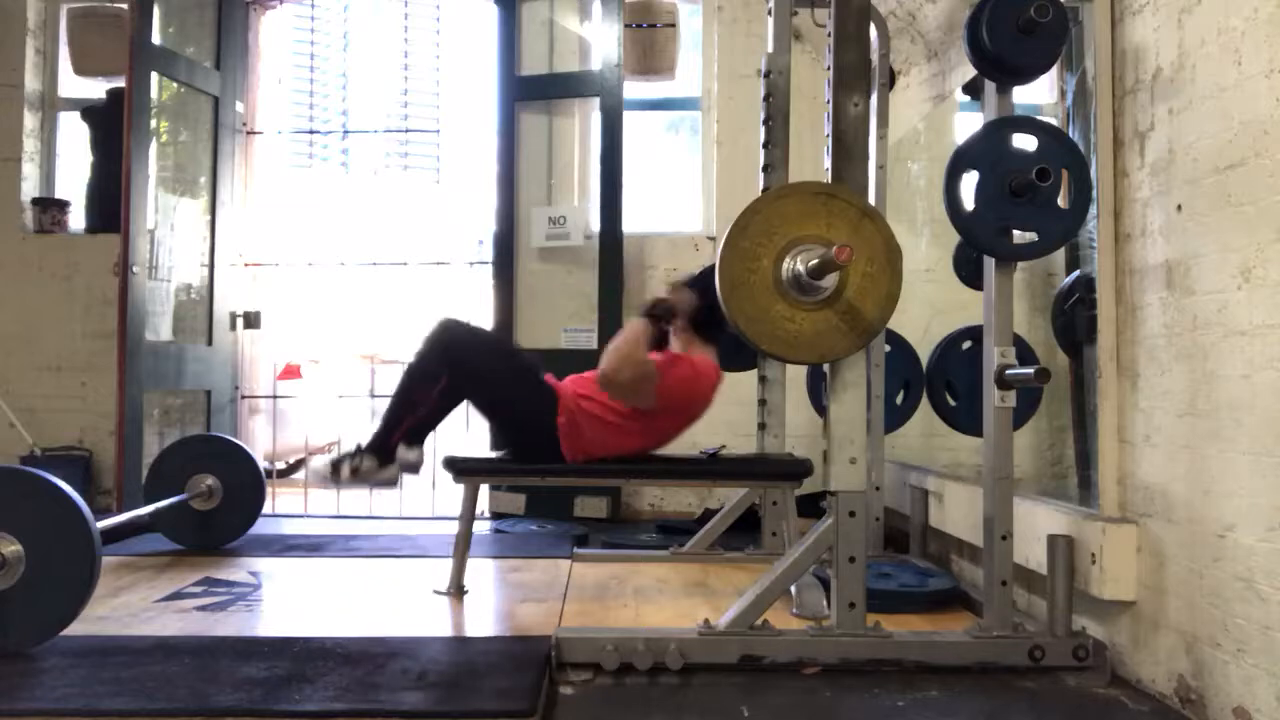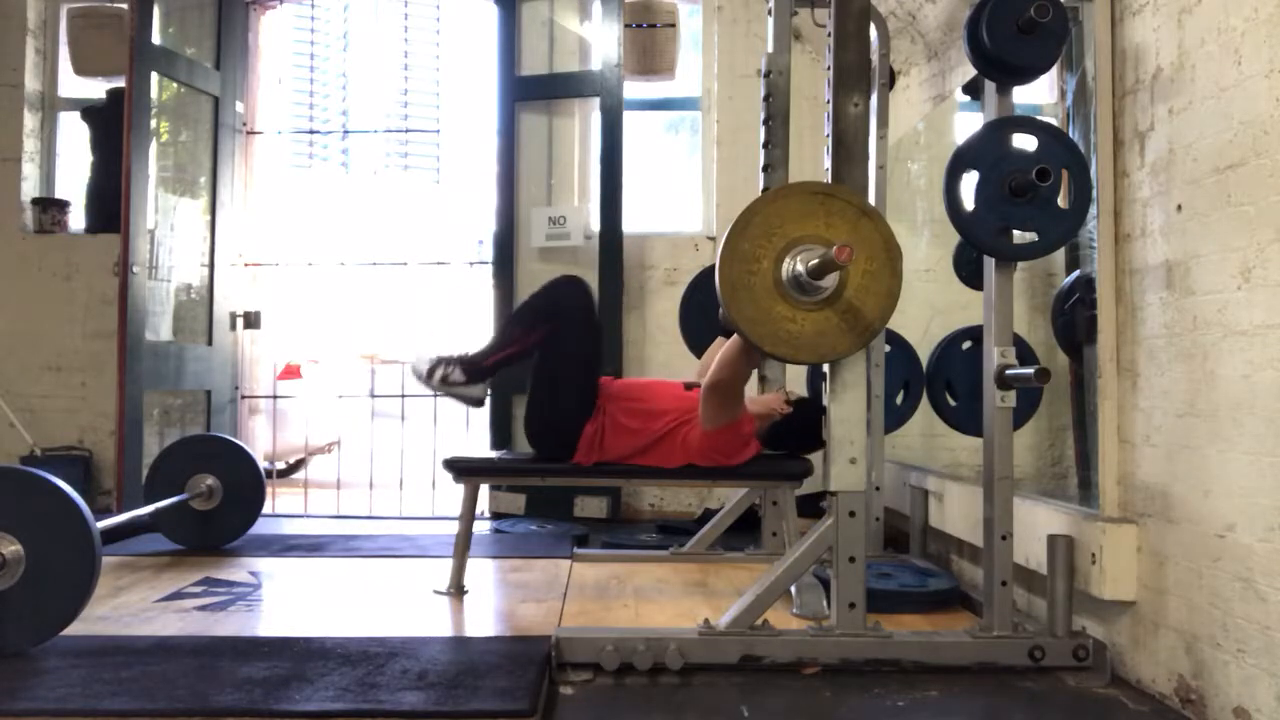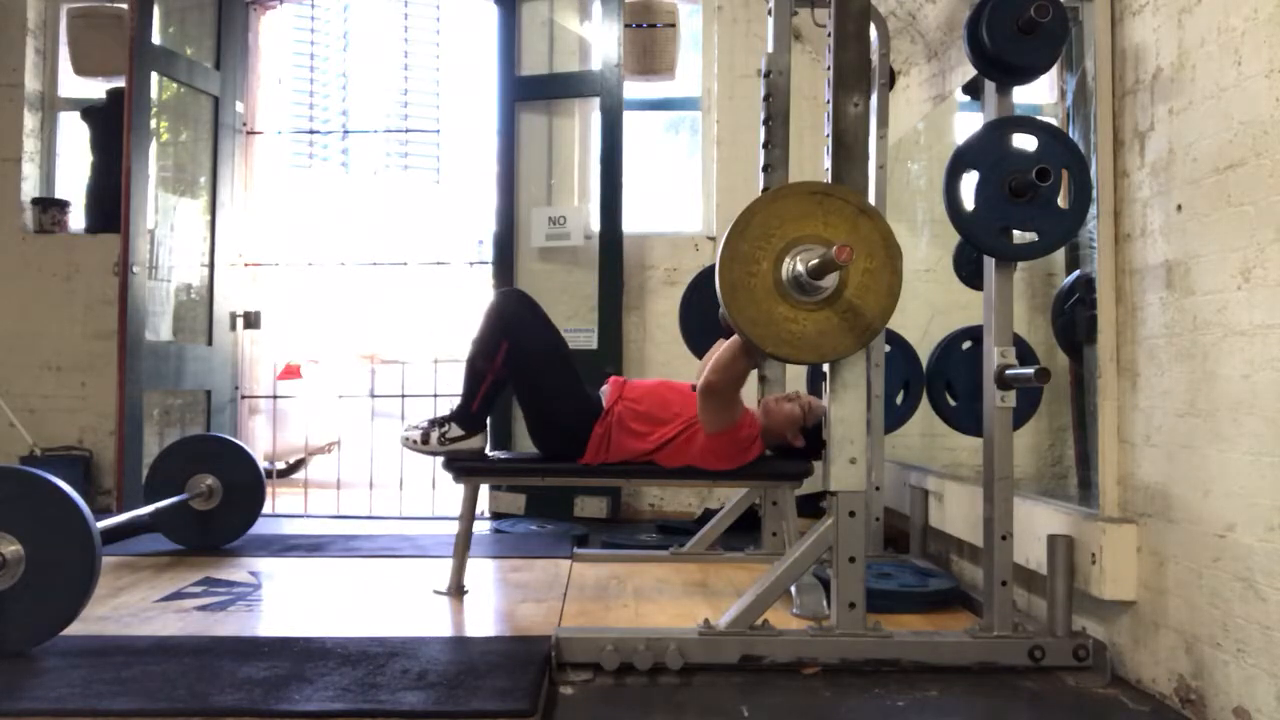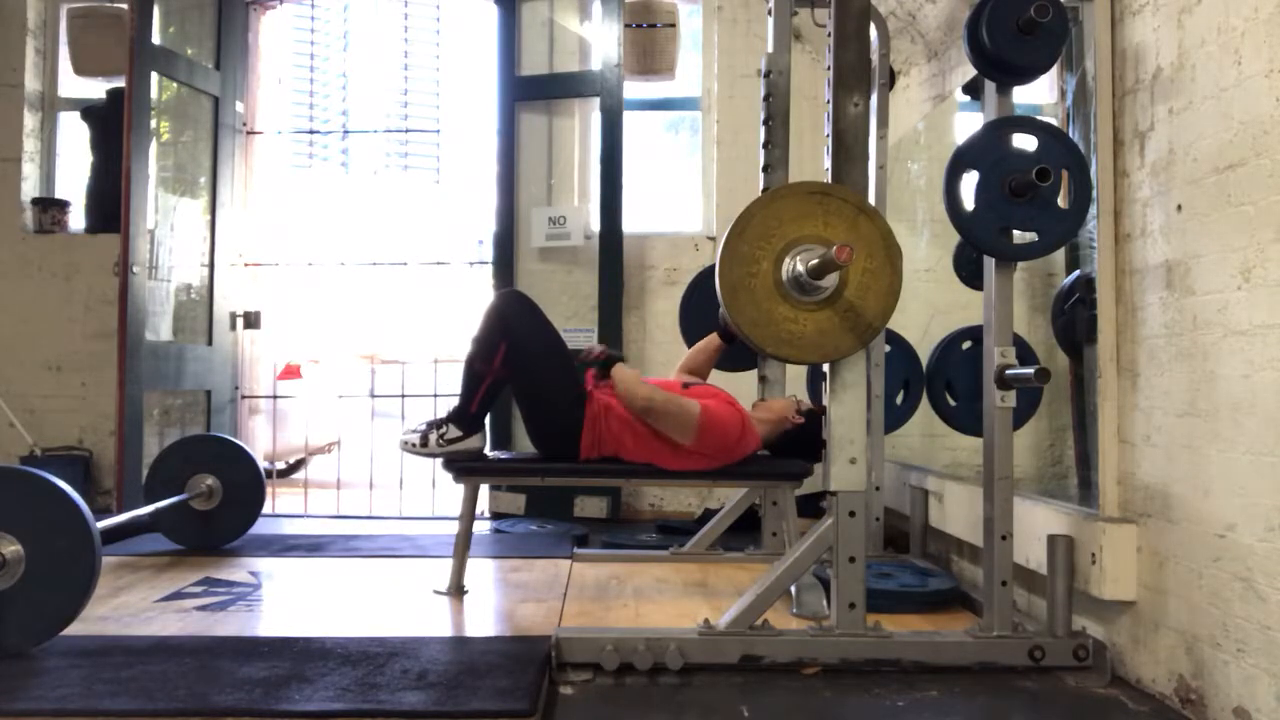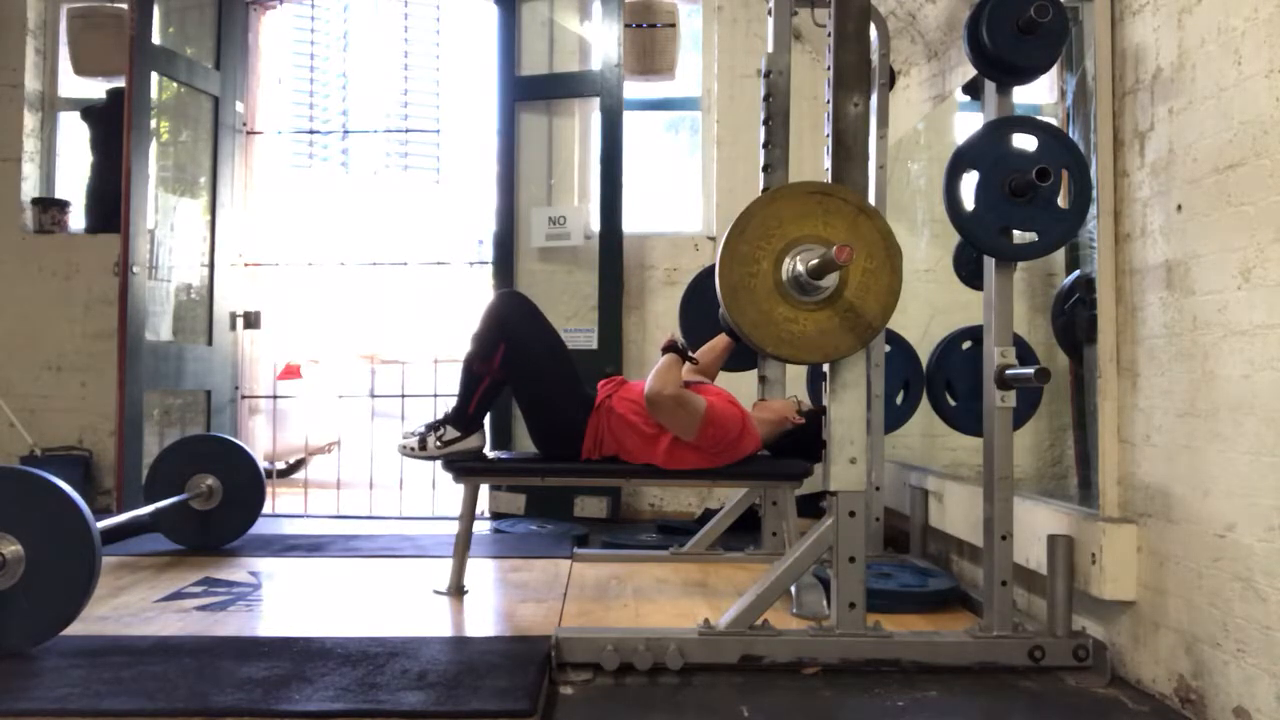
dt=1s
person 1, frame 1
left shoulder: (683, 375)
right shoulder: (704, 373)
left elbow: (613, 376)
left wrist: (653, 315)
right wrist: (661, 319)
left hip: (554, 431)
right hip: (559, 425)
left knee: (452, 342)
right knee: (469, 347)
left ankle: (379, 458)
right ankle: (404, 443)
person 1, frame 2
left shoulder: (730, 439)
right shoulder: (741, 433)
left elbow: (719, 382)
right elbow: (707, 378)
right wrist: (736, 327)
left hip: (572, 431)
right hip: (587, 422)
left knee: (567, 294)
right knee: (567, 299)
left ankle: (469, 374)
right ankle: (476, 371)
person 1, frame 3
left shoulder: (740, 440)
right shoulder: (742, 428)
left elbow: (711, 386)
right elbow: (711, 381)
right wrist: (737, 330)
left hip: (580, 433)
right hip: (593, 415)
left knee: (510, 310)
right knee: (513, 308)
left ankle: (465, 427)
right ankle: (465, 423)
person 1, frame 4
left shoulder: (730, 428)
right shoulder: (733, 424)
left elbow: (648, 402)
right elbow: (684, 375)
left wrist: (609, 363)
right wrist: (726, 333)
left hip: (576, 429)
right hip: (584, 422)
left knee: (509, 310)
right knee: (513, 311)
left ankle: (463, 427)
right ankle: (464, 424)
person 1, frame 5
left shoulder: (731, 427)
right shoulder: (736, 425)
left elbow: (660, 395)
right elbow: (694, 375)
left wrist: (672, 351)
right wrist: (735, 331)
left hip: (579, 430)
right hip: (589, 417)
left knee: (508, 310)
right knee: (511, 313)
left ankle: (462, 427)
right ankle: (463, 424)
